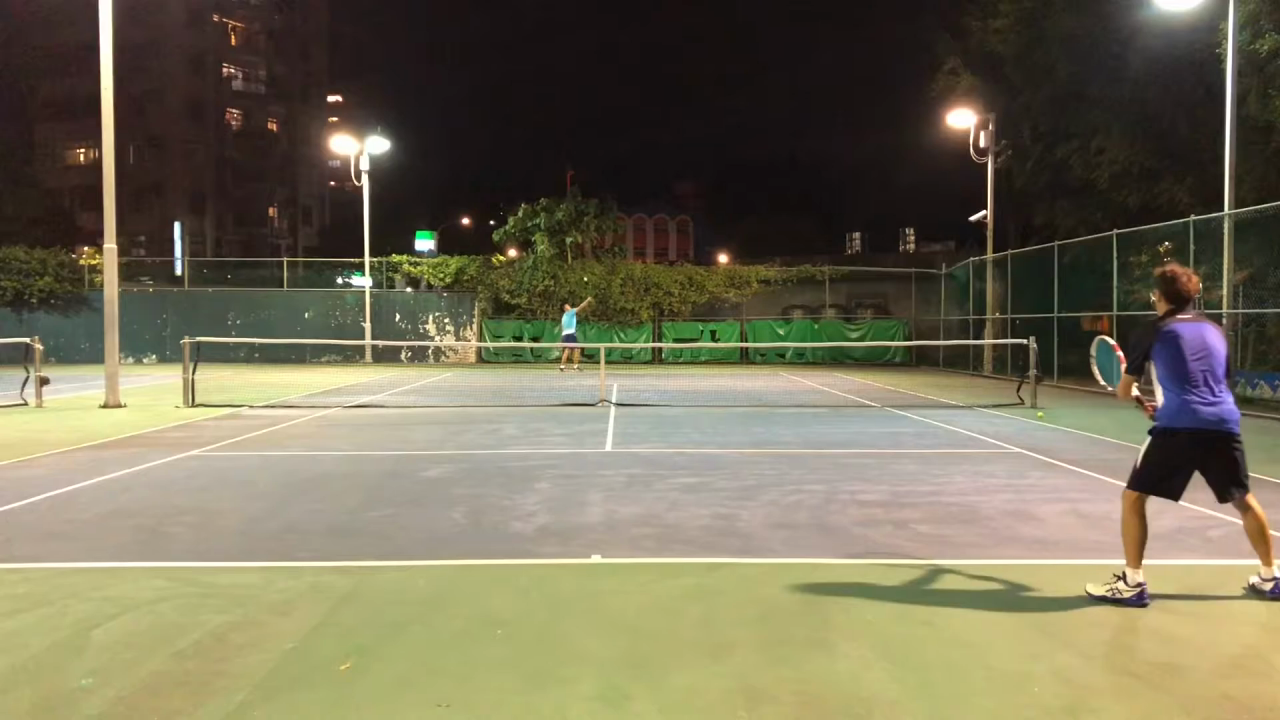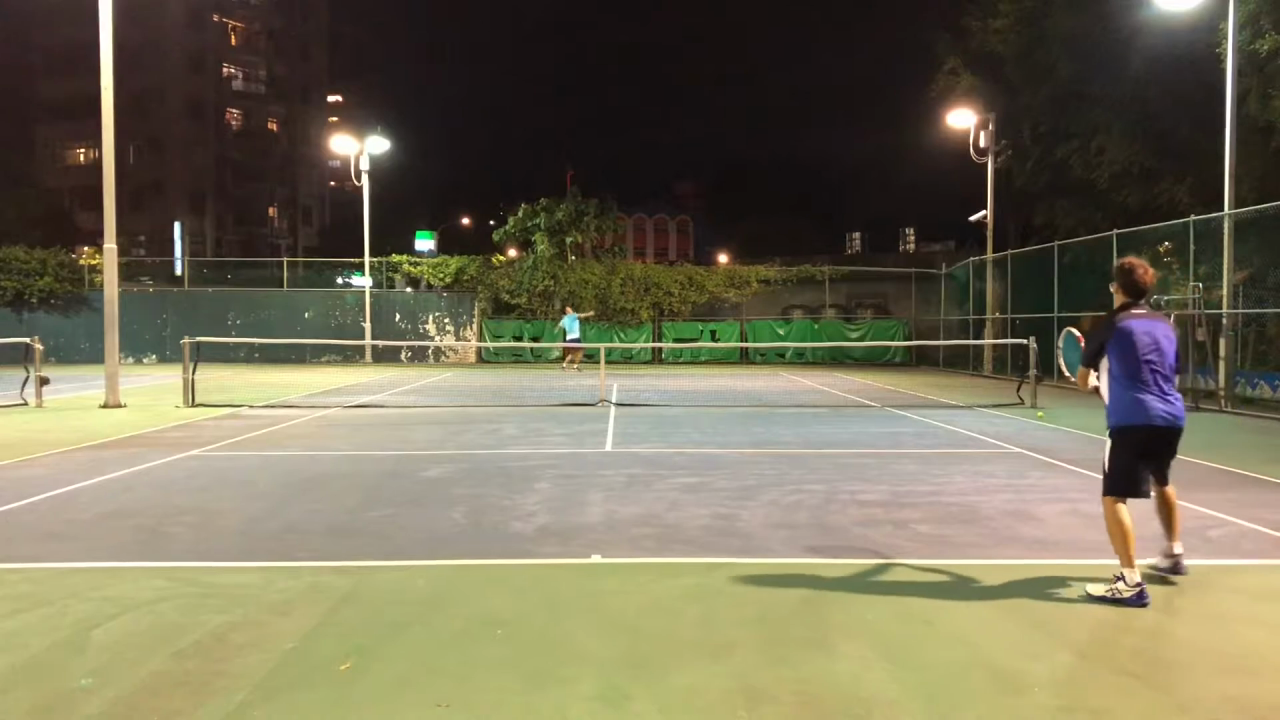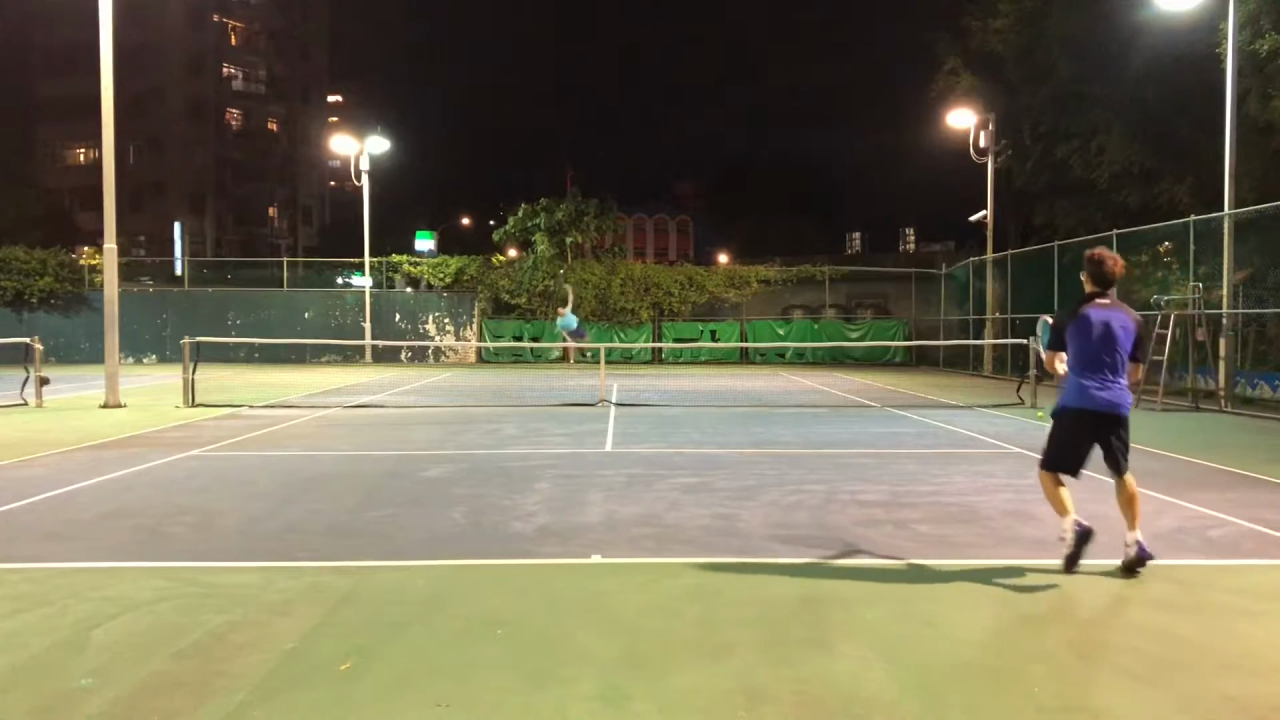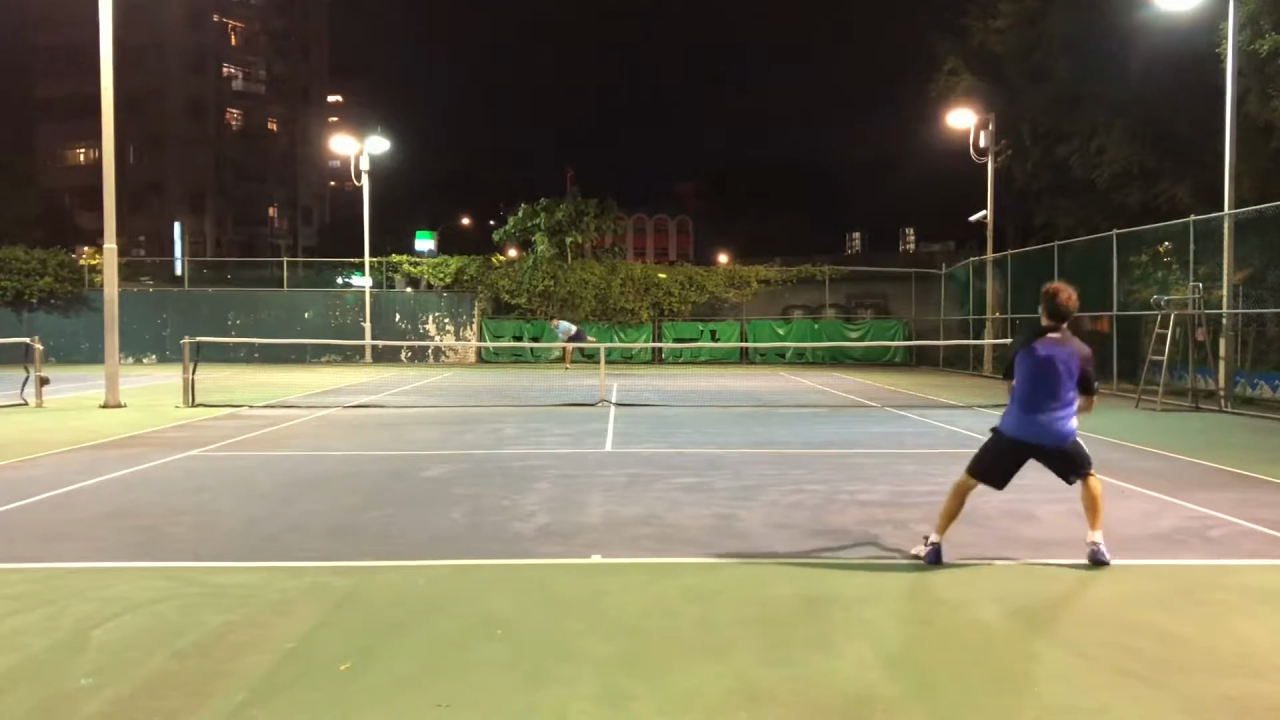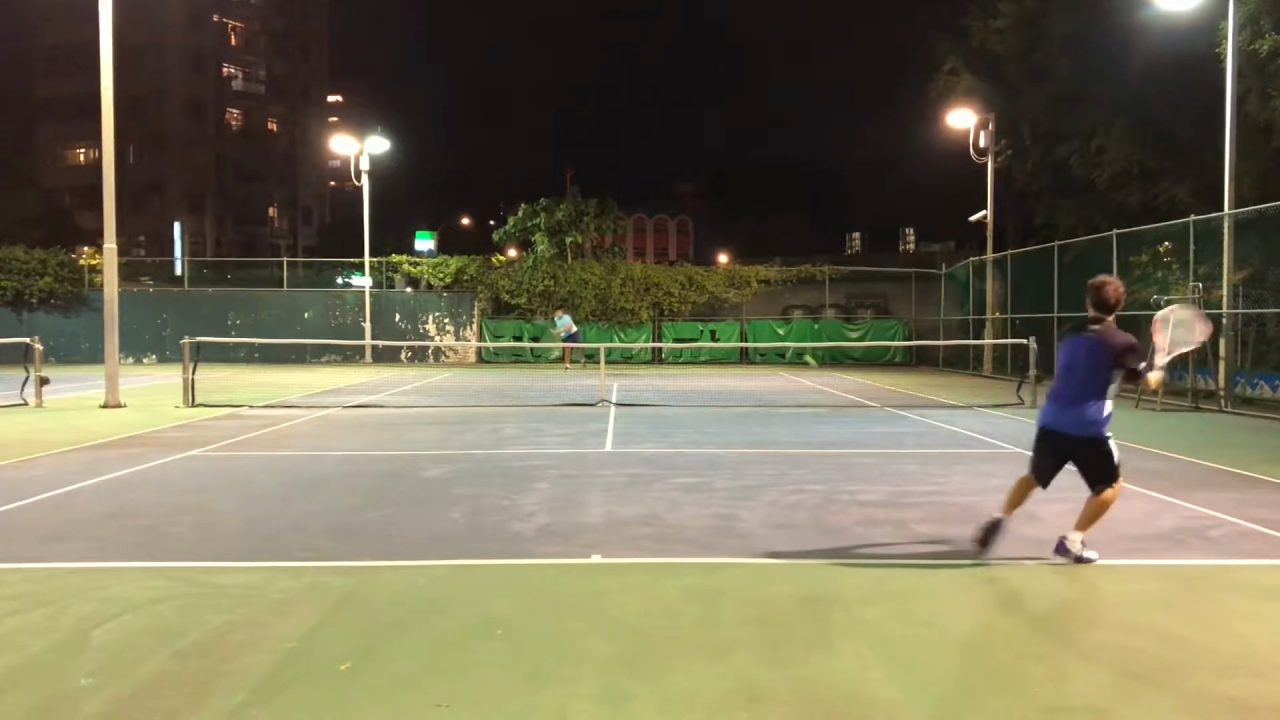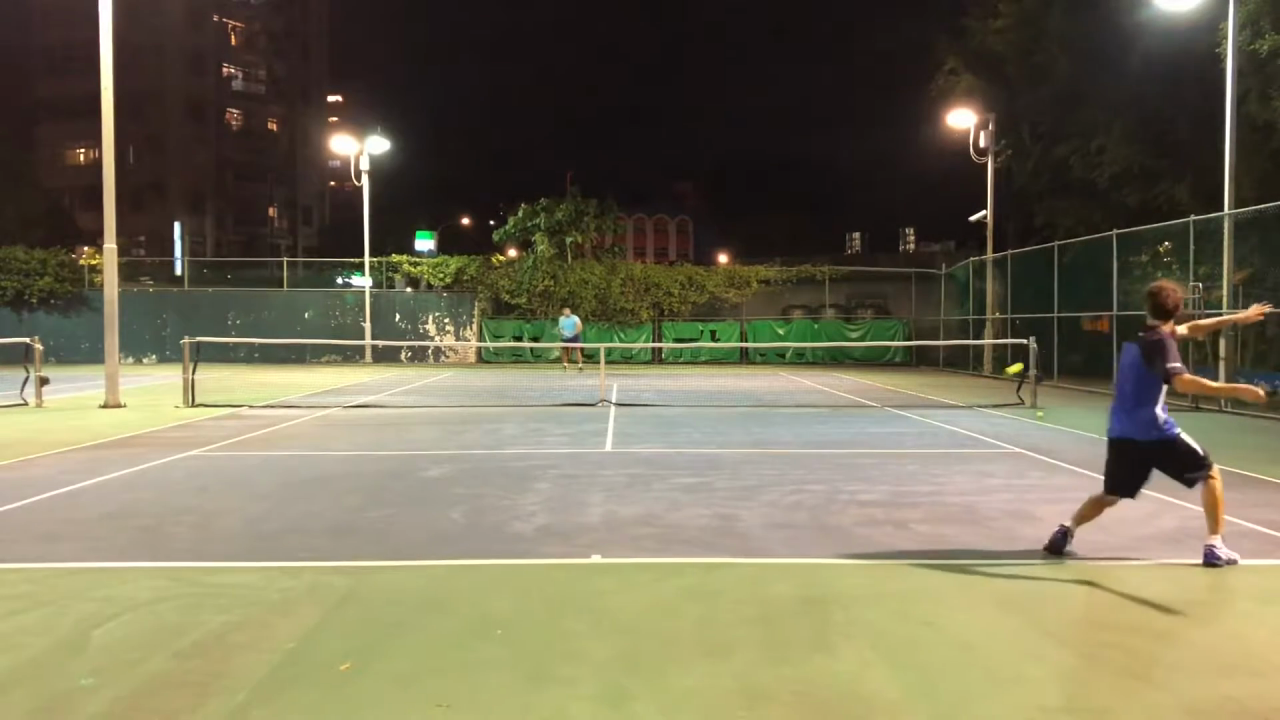
dt=0.3s
person 1, frame 1
left shoulder: (1156, 332)
right shoulder: (1215, 331)
left elbow: (1126, 387)
left wrist: (1128, 382)
left hip: (1180, 425)
right hip: (1225, 423)
left knee: (1133, 496)
right knee: (1243, 500)
left ankle: (1133, 582)
person 1, frame 2
left shoulder: (1109, 326)
right shoulder: (1167, 326)
left elbow: (1082, 379)
left wrist: (1096, 385)
left hip: (1133, 420)
right hip: (1172, 418)
left knee: (1114, 499)
right knee: (1161, 484)
left ankle: (1131, 582)
right ankle: (1173, 554)
person 1, frame 3
left shoulder: (1072, 315)
right shoulder: (1132, 319)
left elbow: (1052, 363)
right elbow: (1134, 373)
left wrist: (1062, 370)
left hip: (1077, 405)
right hip: (1116, 406)
left knee: (1050, 474)
right knee: (1122, 474)
left ankle: (1073, 525)
right ankle: (1134, 542)
person 1, frame 4
left shoulder: (1024, 346)
right shoulder: (1082, 352)
right elbow: (1088, 403)
left hip: (1016, 429)
right hip: (1059, 434)
left knee: (967, 481)
right knee: (1089, 478)
left ankle: (935, 543)
right ankle: (1095, 543)
person 1, frame 5
left shoulder: (1071, 335)
right shoulder: (1124, 343)
right elbow: (1147, 383)
right wrist: (1156, 374)
left hip: (1052, 423)
right hip: (1090, 429)
left knee: (1032, 478)
right knee: (1109, 487)
left ankle: (998, 519)
right ankle: (1073, 541)
person 1, frame 6
left shoulder: (1140, 338)
right shoulder: (1160, 342)
left elbow: (1188, 329)
right elbow: (1181, 383)
left wrist: (1237, 318)
right wrist: (1236, 390)
left hip: (1121, 433)
right hip: (1155, 433)
left knee: (1110, 496)
right knee: (1210, 476)
left ankle: (1066, 531)
right ankle: (1214, 546)
